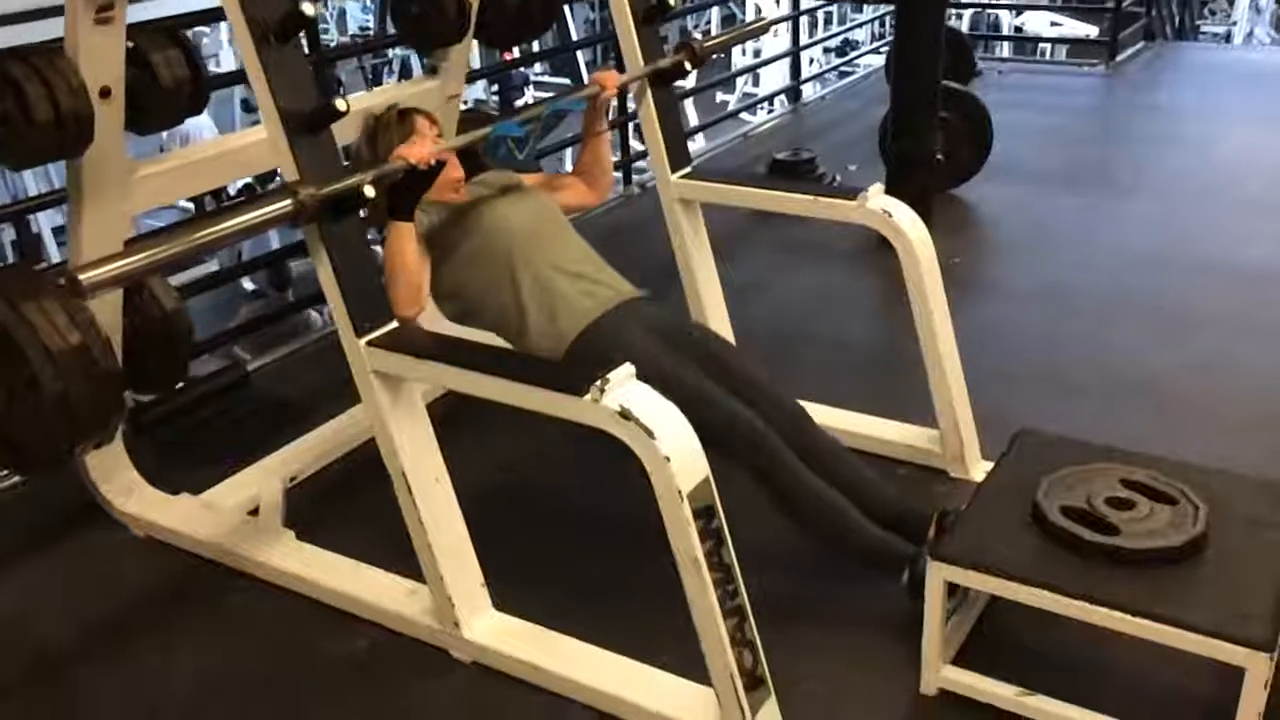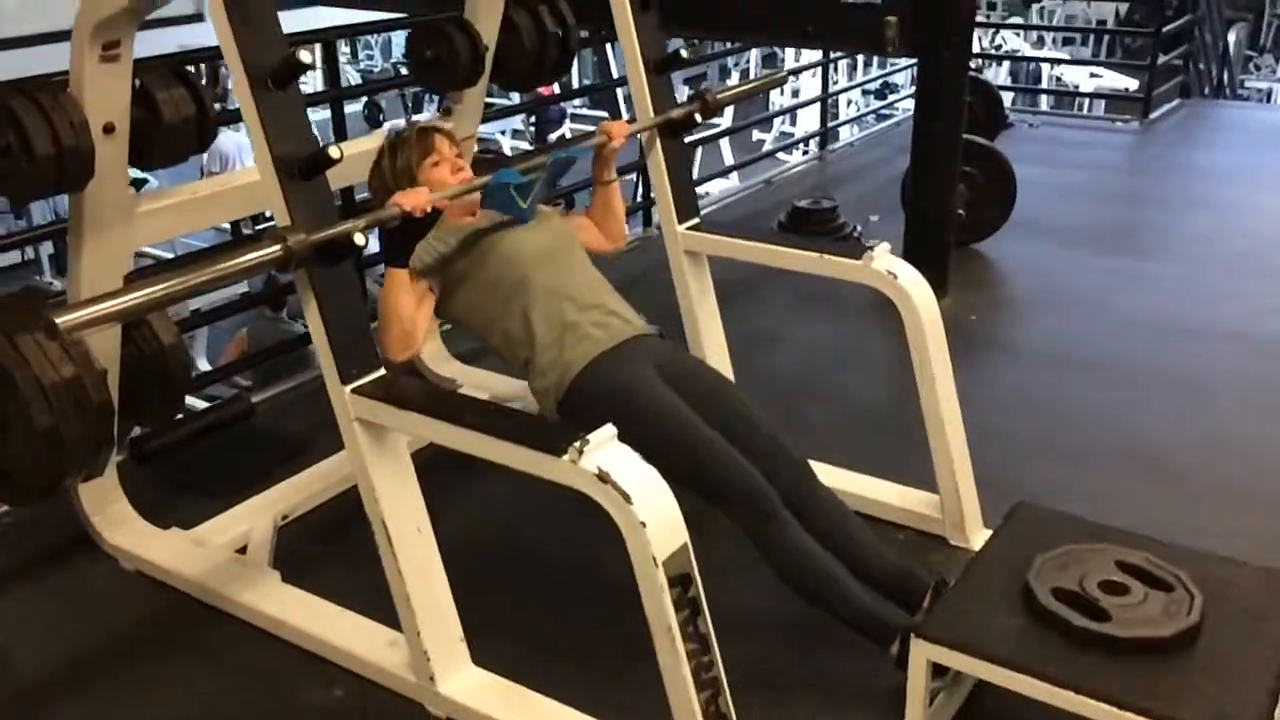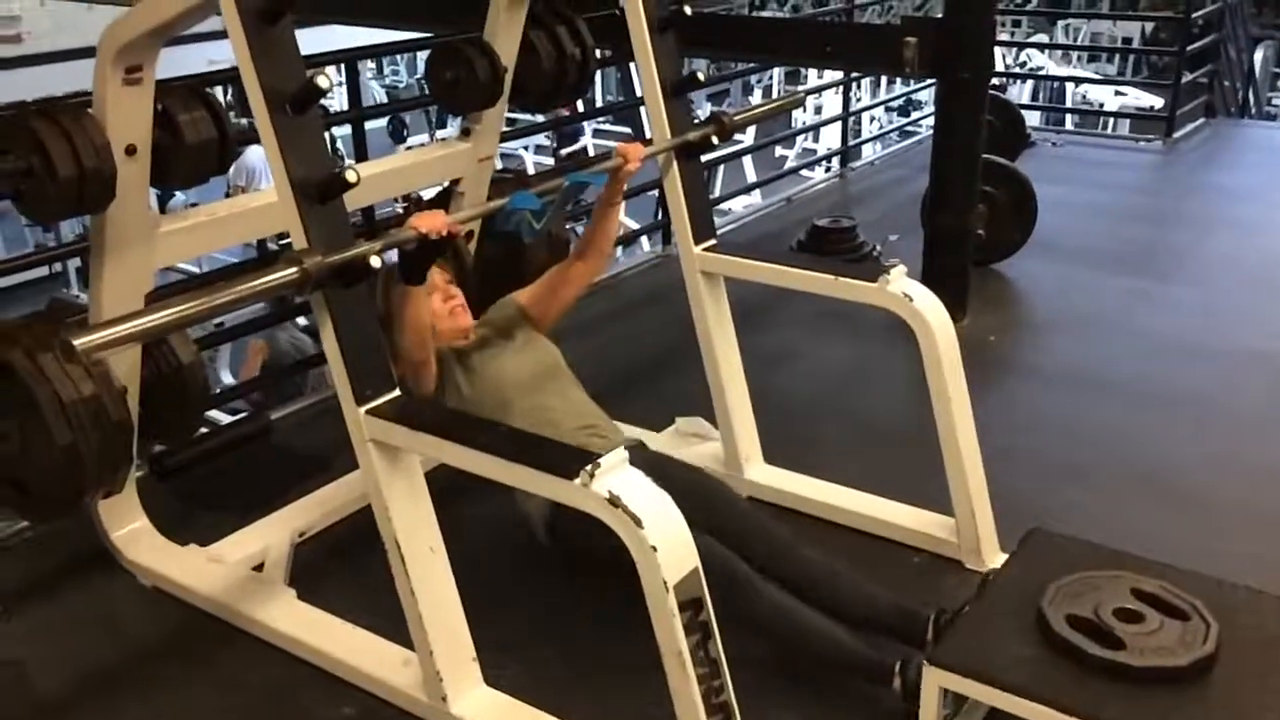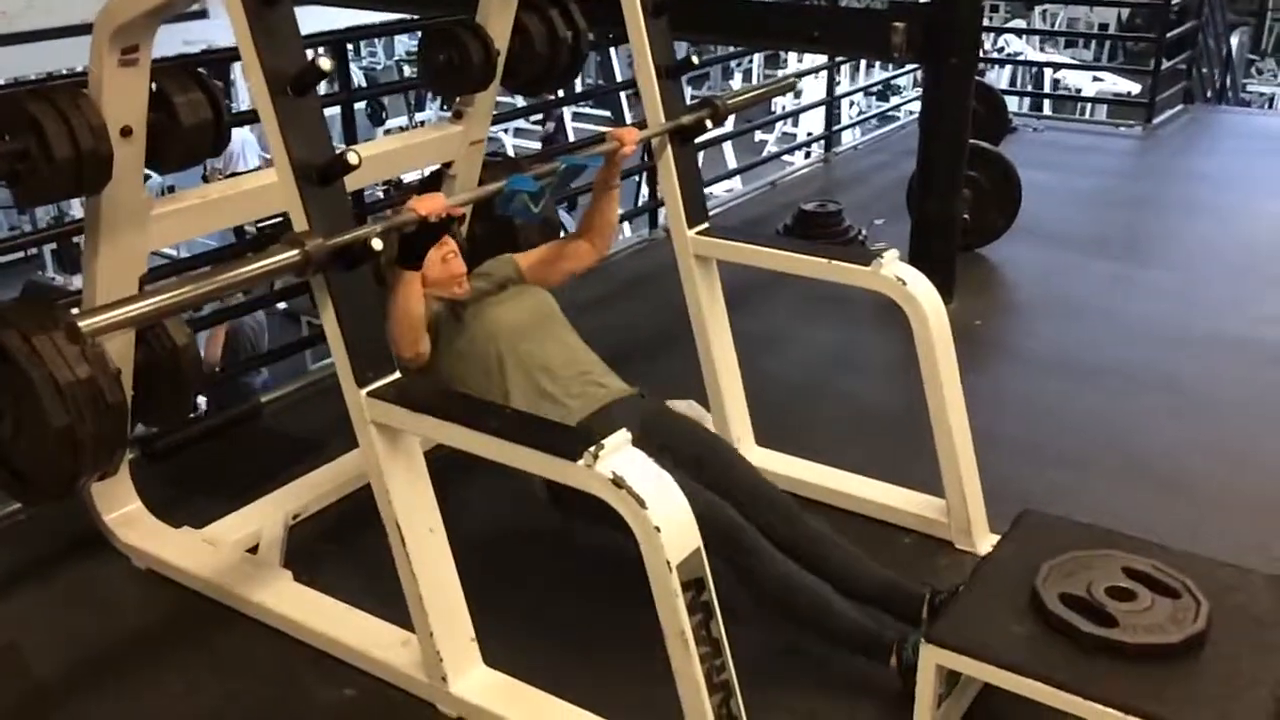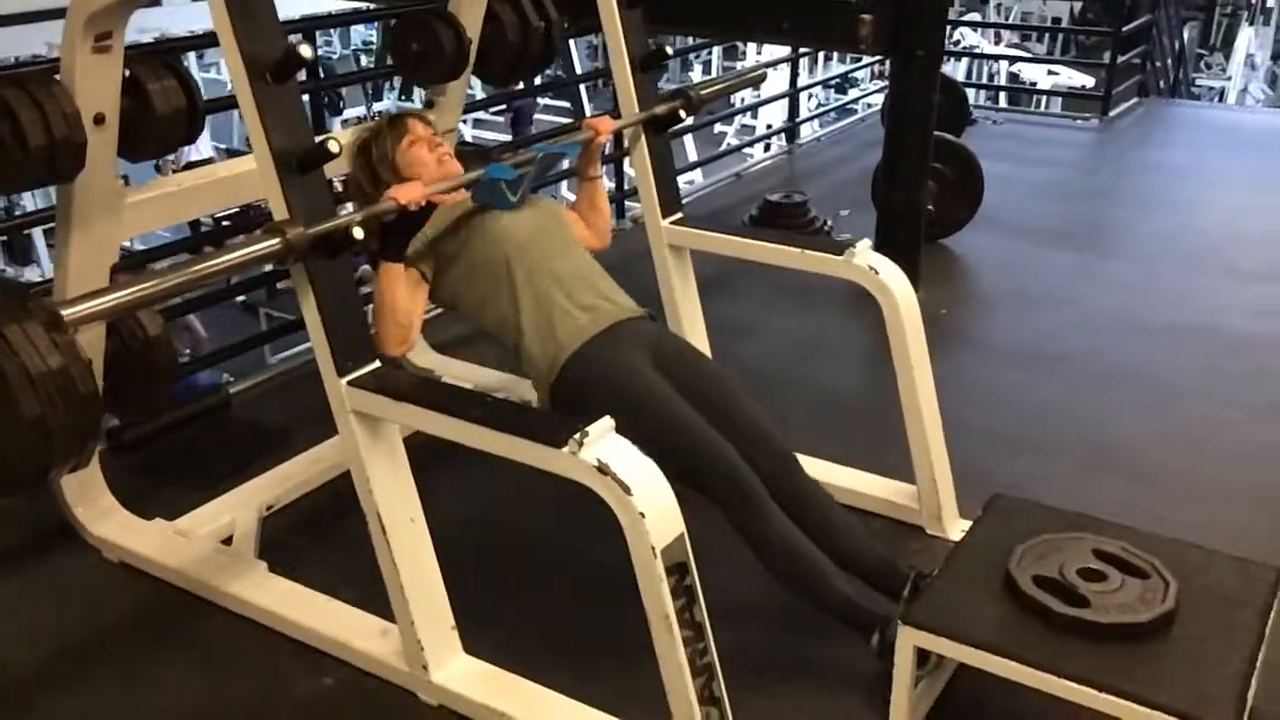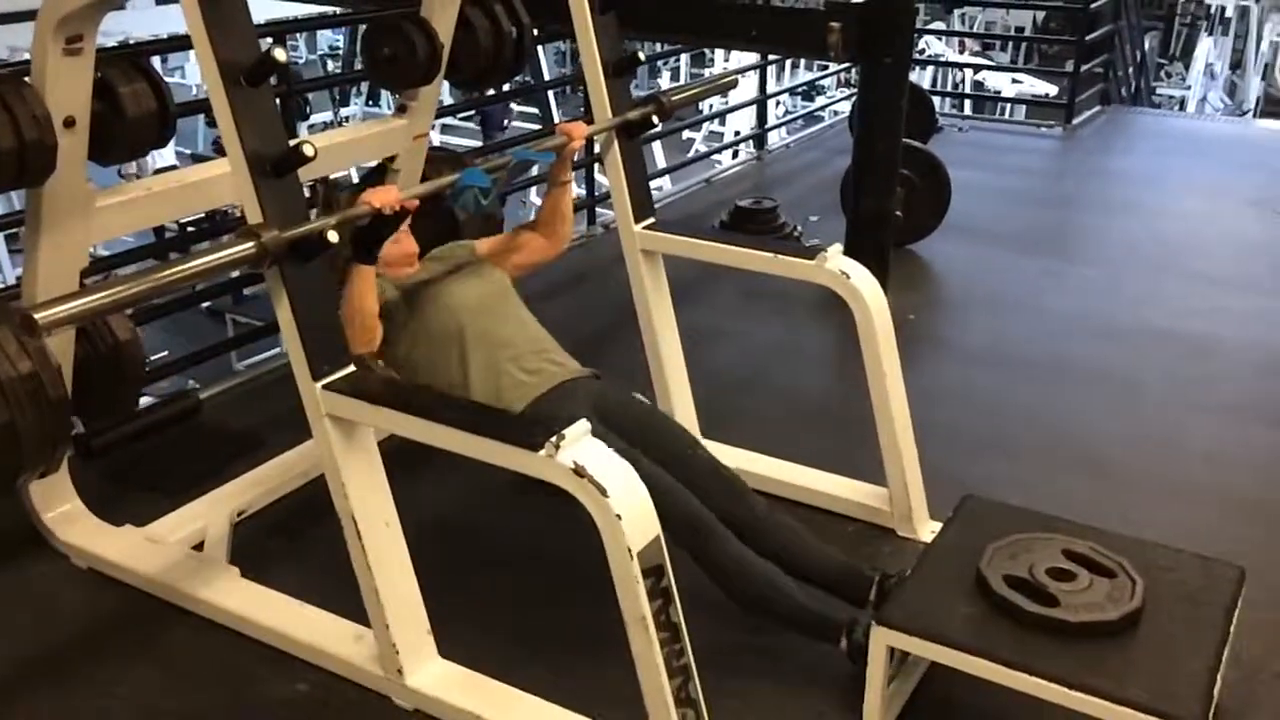
dt=0.4s
person 1, frame 1
left shoulder: (498, 182)
right shoulder: (427, 229)
left elbow: (594, 188)
right elbow: (406, 308)
left wrist: (597, 115)
right wrist: (401, 201)
left hip: (636, 314)
right hip: (588, 347)
left knee: (788, 421)
right knee: (752, 442)
left ankle: (926, 524)
right ankle: (909, 564)
person 1, frame 2
left shoulder: (510, 214)
right shoulder: (434, 257)
left elbow: (608, 235)
right elbow: (400, 348)
left wrist: (604, 163)
right wrist: (399, 243)
left hip: (650, 350)
right hip: (590, 384)
left knee: (791, 476)
right knee: (754, 499)
left ankle: (925, 594)
right ankle: (900, 636)
person 1, frame 3
left shoulder: (504, 327)
right shoulder: (437, 378)
left elbow: (586, 267)
right elbow: (414, 351)
left wrist: (612, 192)
right wrist: (412, 263)
left hip: (629, 459)
left knee: (770, 543)
right knee: (726, 576)
left ankle: (928, 625)
right ankle: (898, 672)
person 1, frame 4
left shoulder: (498, 273)
right shoulder: (430, 321)
left elbow: (590, 246)
right elbow: (407, 351)
left wrist: (609, 171)
right wrist: (411, 251)
left hip: (631, 409)
left knee: (774, 509)
right knee: (732, 537)
left ankle: (923, 605)
right ankle: (897, 648)
person 1, frame 5
right shoulder: (422, 239)
left elbow: (596, 234)
right elbow: (395, 344)
left wrist: (590, 158)
right wrist: (393, 232)
left hip: (644, 335)
right hip: (585, 367)
left knee: (776, 465)
right knee: (737, 486)
left ankle: (903, 585)
right ankle: (882, 624)
person 1, frame 6
left shoulder: (448, 263)
right shoulder: (384, 307)
left elbow: (549, 239)
right elbow: (361, 343)
left wrist: (560, 166)
right wrist: (365, 243)
left hip: (588, 390)
right hip: (530, 425)
left knee: (728, 493)
right knee: (690, 521)
left ankle: (873, 590)
right ankle: (849, 632)
